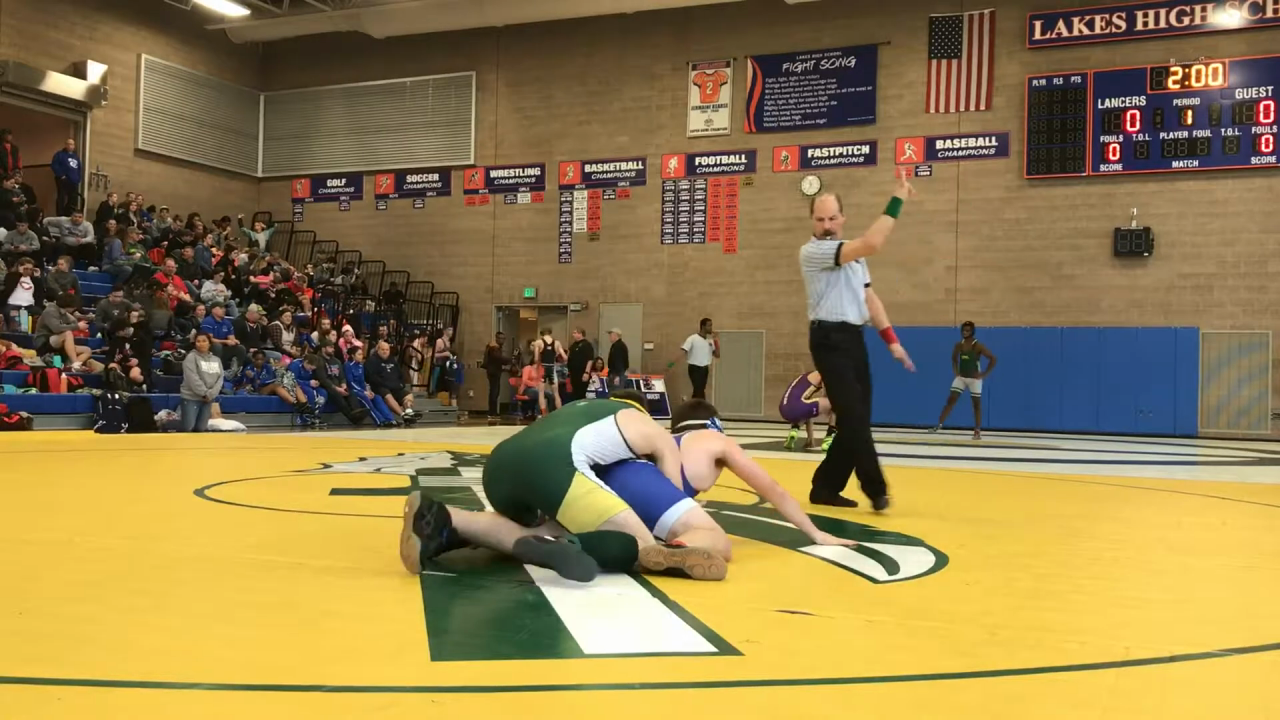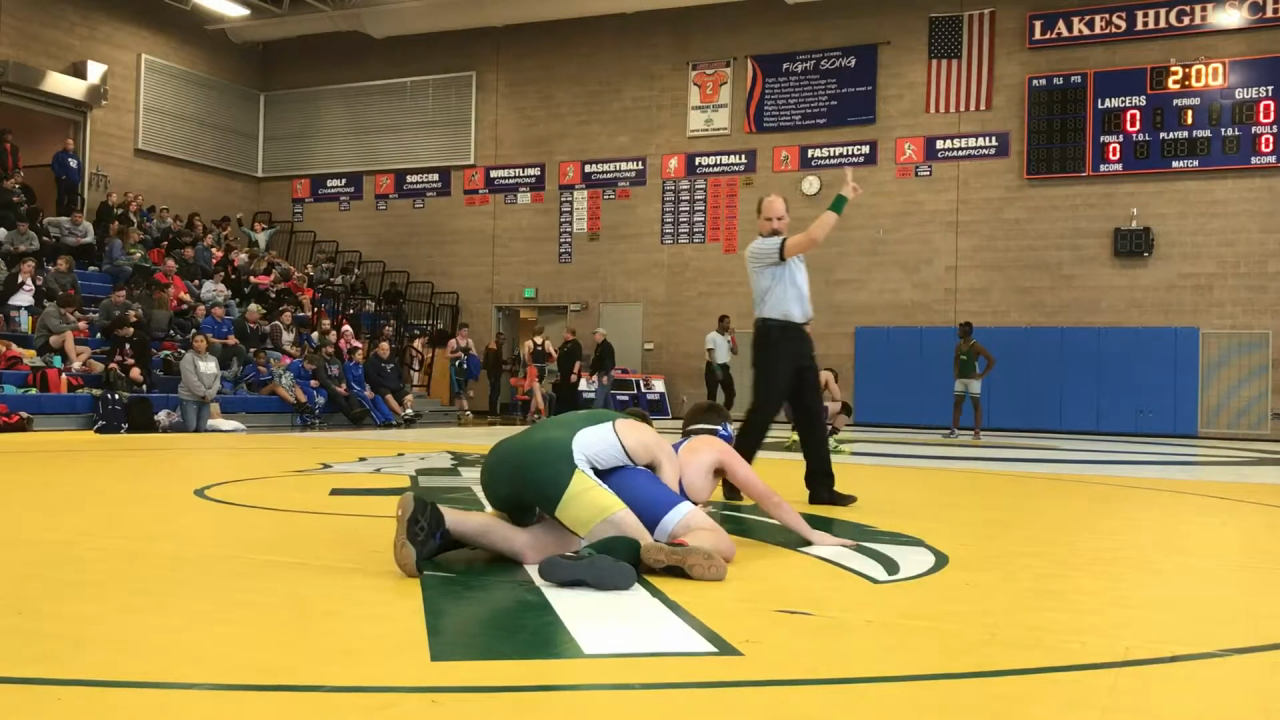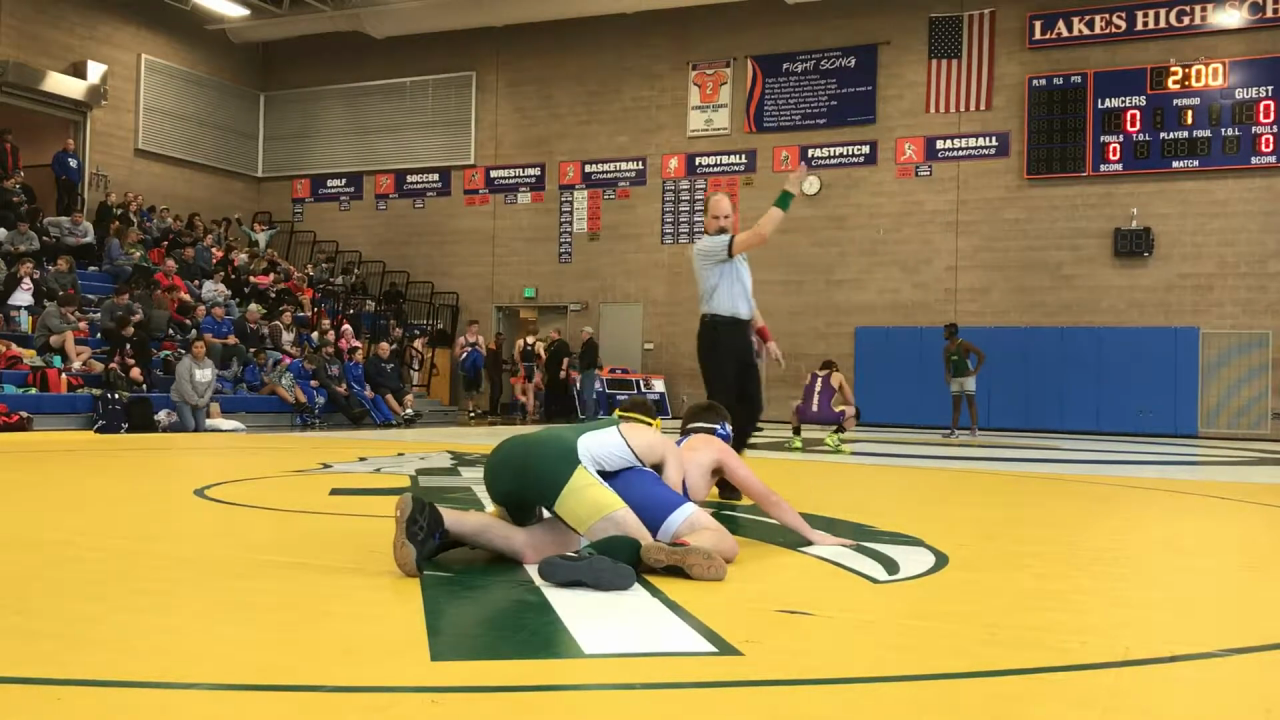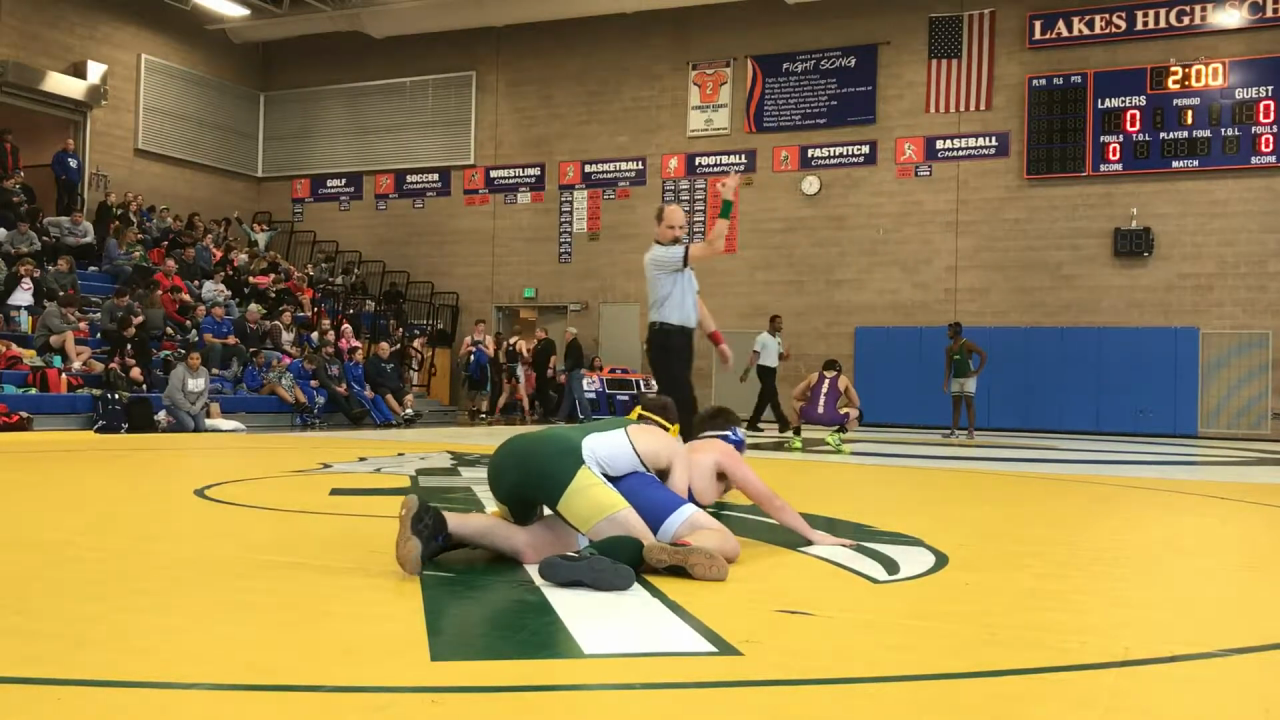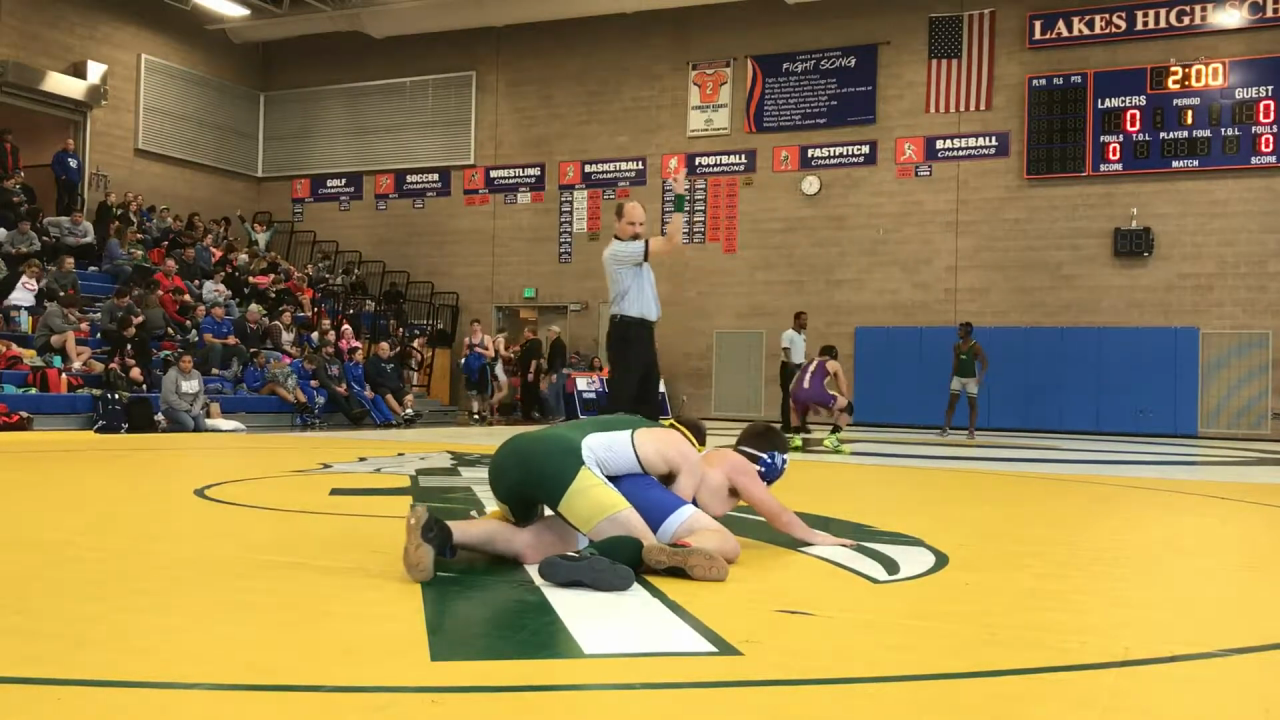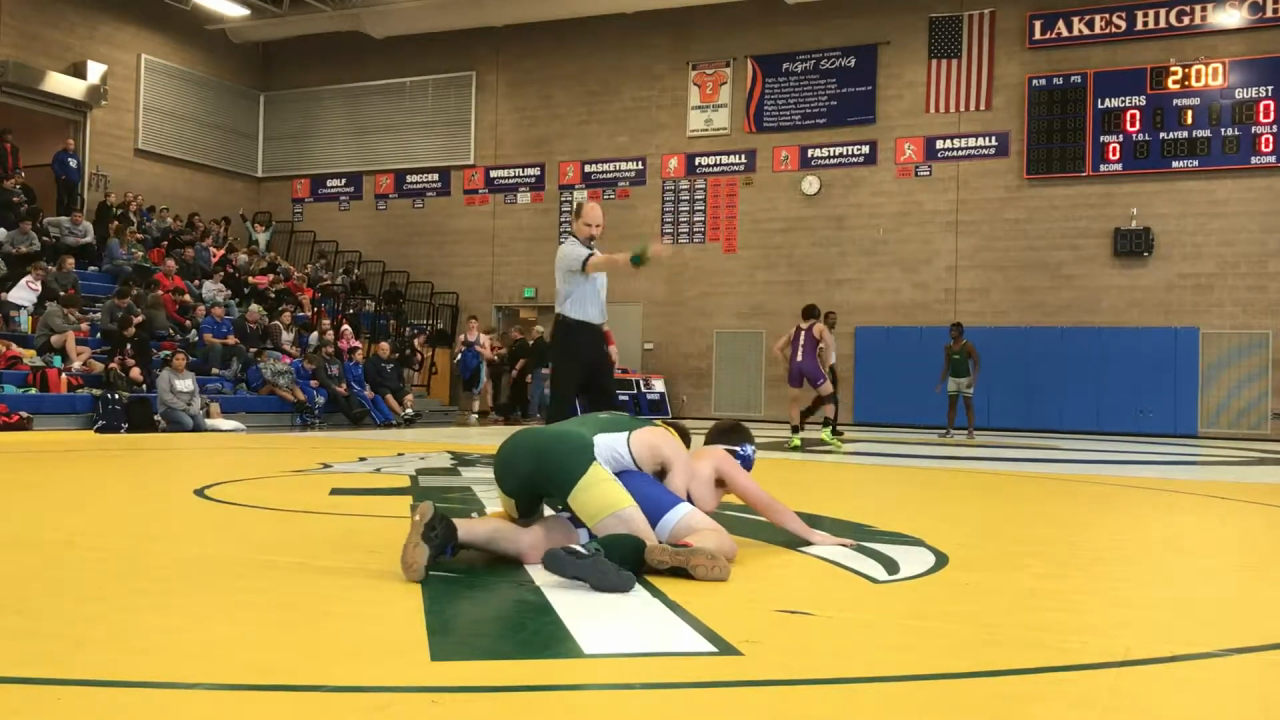
dt=0.4s
person 1, frame 1
left shoulder: (581, 406)
right shoulder: (654, 431)
left hip: (499, 462)
right hip: (553, 466)
right knee: (644, 552)
left ankle: (441, 522)
person 1, frame 2
left shoulder: (588, 419)
right shoulder: (656, 443)
left hip: (499, 459)
right hip: (552, 465)
right knee: (640, 551)
left ankle: (435, 522)
right ankle: (586, 559)
person 1, frame 3
left shoulder: (599, 427)
right shoulder: (664, 445)
left hip: (503, 456)
right hip: (556, 464)
right knee: (640, 550)
left ankle: (434, 522)
person 1, frame 4
left shoulder: (606, 426)
right shoulder: (672, 446)
left hip: (507, 453)
right hip: (560, 462)
left knee: (528, 543)
right knee: (639, 551)
left ankle: (437, 525)
person 1, frame 5
left shoulder: (629, 423)
right shoulder: (687, 454)
left hip: (508, 454)
right hip: (559, 463)
left knee: (528, 543)
right knee: (644, 551)
left ankle: (439, 533)
right ankle: (588, 559)
person 1, frame 6
left shoulder: (614, 420)
right shoulder: (673, 447)
left hip: (514, 448)
right hip: (568, 458)
right knee: (643, 550)
left ankle: (443, 530)
right ankle: (586, 555)
person 2, frame 1
left shoulder: (855, 253)
right shoulder: (812, 252)
left elbow: (868, 297)
right elbow: (872, 243)
left wrist: (891, 339)
right wrist: (897, 199)
left hip: (854, 340)
right hip: (830, 340)
left knee: (854, 419)
right knee: (855, 417)
left ankle: (825, 487)
right ankle: (875, 488)
person 2, frame 2
left shoulder: (794, 253)
right shoulder: (758, 250)
right elbow: (813, 237)
left wrist: (807, 343)
right wrist: (842, 198)
left hip: (798, 338)
right hip: (773, 338)
left knee: (812, 416)
right knee: (762, 413)
left ankle: (821, 487)
right ankle: (733, 478)
person 2, frame 3
left shoulder: (735, 251)
right shoulder: (706, 248)
right elbow: (760, 234)
left wrist: (766, 336)
right wrist: (788, 193)
left hip: (740, 334)
right hip: (717, 334)
left knee: (750, 406)
right knee: (722, 409)
right ankle: (724, 478)
person 2, frame 4
left shoulder: (681, 262)
right shoulder: (657, 257)
left elbow: (695, 303)
right elbow: (714, 247)
left wrist: (718, 341)
right wrist: (727, 200)
left hip: (680, 340)
right hip: (666, 340)
left knee: (677, 409)
right knee: (684, 408)
person 2, frame 5
left shoulder: (635, 255)
right shoulder: (617, 252)
right elbow: (672, 242)
right wrist: (679, 196)
left hip: (641, 333)
right hip: (627, 334)
left knee: (648, 403)
right knee: (621, 401)
person 2, frame 6
left shoulder: (595, 255)
right shoulder: (569, 252)
right elbow: (607, 262)
left wrist: (608, 340)
right wrist: (643, 255)
left hip: (594, 337)
right hip: (570, 336)
left knee: (606, 400)
right knee: (563, 404)
person 3, frame 1
right shoulder: (717, 440)
right elbow: (772, 490)
right wrist: (816, 533)
left hip: (608, 475)
right hip: (641, 483)
right knee: (716, 543)
person 3, frame 2
left shoulder: (674, 450)
right shoulder: (718, 448)
right elbow: (770, 500)
right wrist: (813, 535)
left hip: (607, 481)
right hip: (638, 487)
right knee: (721, 546)
right ankle: (668, 553)
person 3, frame 3
left shoulder: (671, 447)
right shoulder: (716, 447)
right elbow: (768, 499)
right wrist: (812, 534)
right hip: (638, 488)
right knee: (723, 546)
right ankle: (665, 552)
person 3, frame 4
left shoulder: (688, 450)
right shoulder: (721, 450)
right elbow: (771, 501)
right wrist: (812, 534)
right hip: (641, 491)
right knee: (726, 547)
person 3, frame 5
left shoulder: (712, 459)
right shoulder: (737, 465)
right elbow: (778, 515)
right wrist: (814, 537)
right hip: (639, 491)
right knee: (726, 546)
right ankle: (671, 555)
person 3, frame 6
left shoulder: (687, 460)
right shoulder: (722, 460)
right elbow: (768, 506)
right wrist: (813, 536)
right knee: (723, 546)
right ankle: (675, 554)
